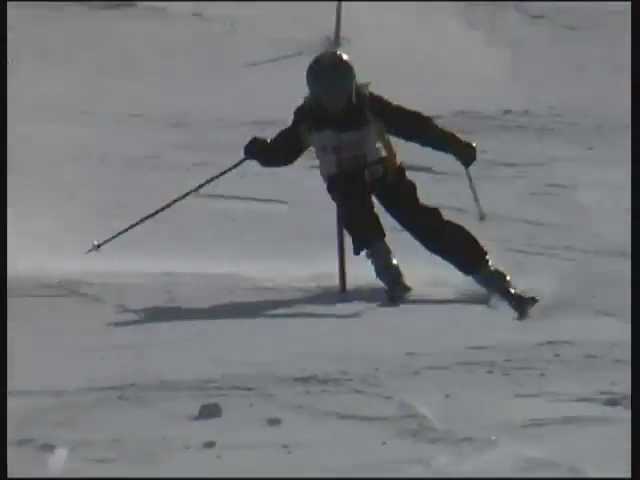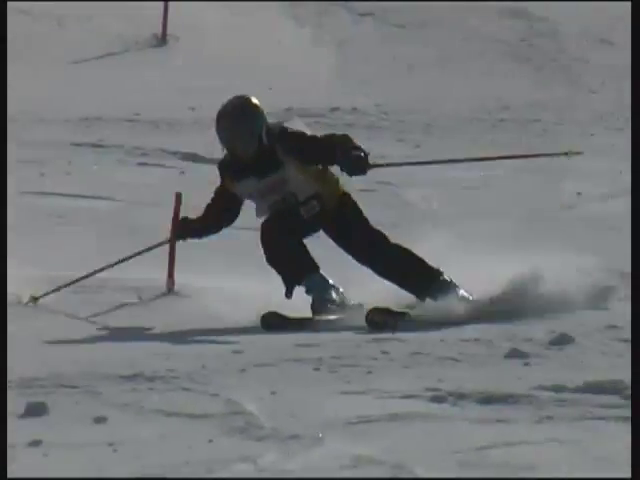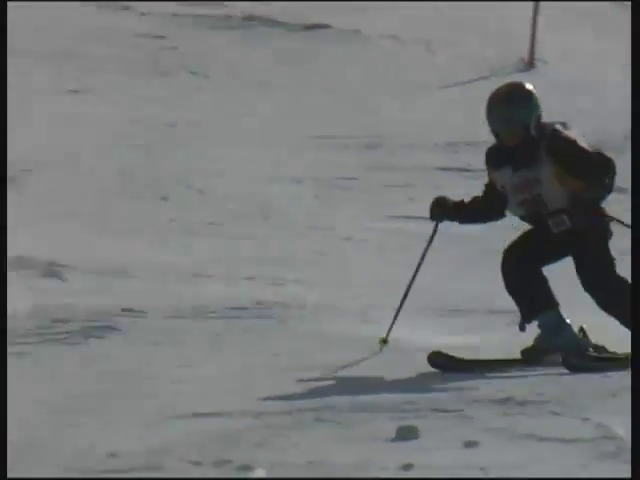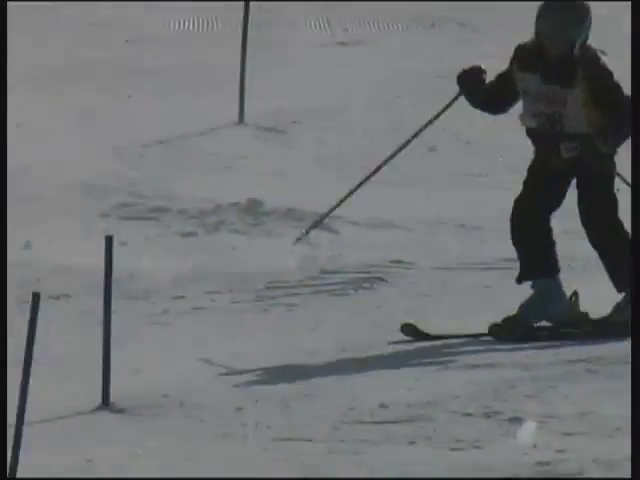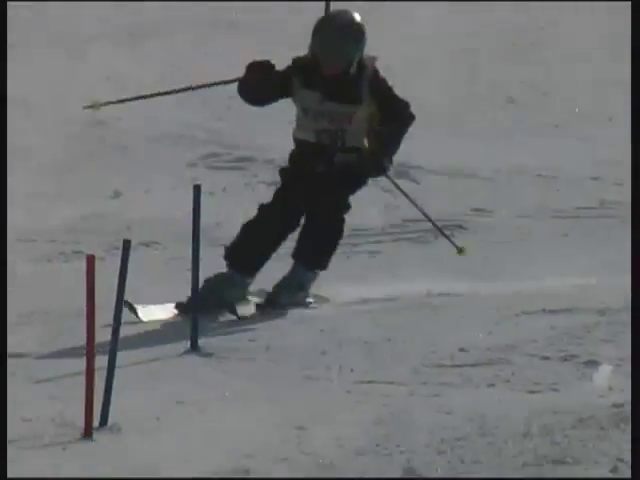
dt=0.3s
person 1, frame 1
left shoulder: (369, 106)
right shoulder: (308, 119)
left elbow: (417, 125)
right elbow: (281, 152)
left wrist: (454, 145)
right wrist: (261, 150)
left hip: (382, 171)
right hip: (344, 179)
left knee: (423, 221)
right knee: (354, 207)
left ankle: (485, 273)
right ankle: (387, 270)
person 1, frame 2
left shoulder: (287, 143)
right shoulder: (233, 173)
left elbow: (334, 146)
right elbow: (222, 212)
left wrist: (352, 157)
right wrist: (194, 227)
left hip: (329, 203)
right hip: (291, 217)
left knee: (369, 247)
right knee: (274, 236)
left ankle: (442, 288)
right ankle: (325, 295)
person 1, frame 3
left shoulder: (555, 143)
right shoulder: (500, 158)
left elbow: (602, 168)
right elbow: (492, 206)
left wrist: (590, 198)
right wrist: (452, 210)
left hip: (585, 222)
right hip: (548, 227)
left knee: (597, 277)
right knee: (516, 262)
right ankle: (557, 332)
person 1, frame 4
left shoulder: (590, 69)
right shoulder: (526, 59)
left elbow: (624, 114)
right elbow: (495, 100)
left wrist: (603, 144)
right wrist: (474, 85)
left hip: (585, 151)
right hip: (547, 151)
left knee: (597, 216)
right knee: (527, 214)
left ankle: (631, 292)
right ankle: (551, 298)
person 1, frame 5
left shoulder: (369, 83)
right shoulder: (303, 73)
left elbow: (401, 116)
right elbow: (257, 93)
left wrist: (382, 153)
right wrist: (256, 78)
left hip: (351, 160)
right hip: (309, 155)
left knee: (325, 203)
right knee: (279, 214)
left ankle: (300, 279)
right ankle: (233, 282)
